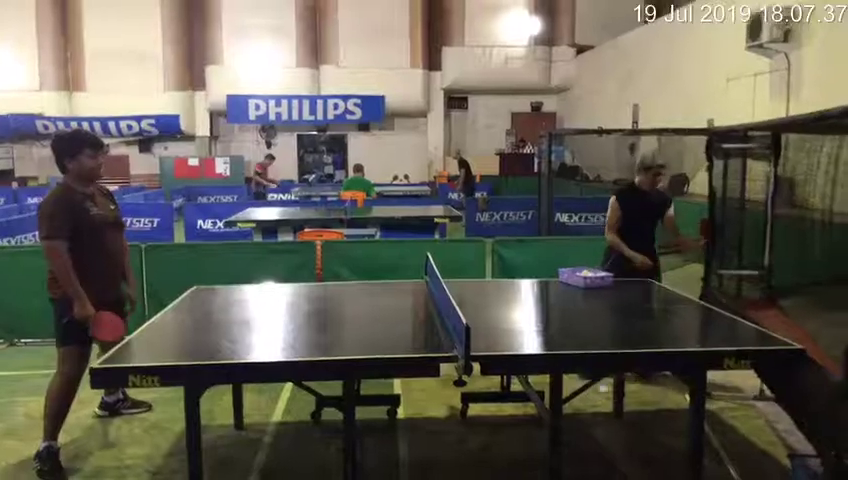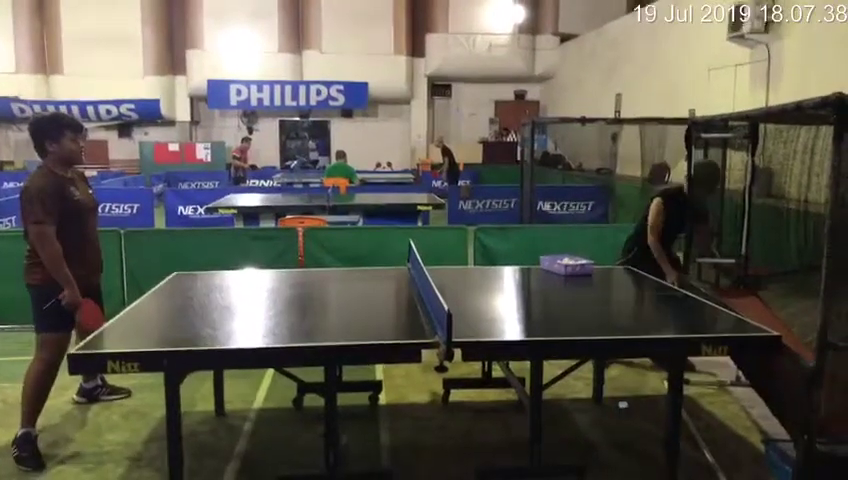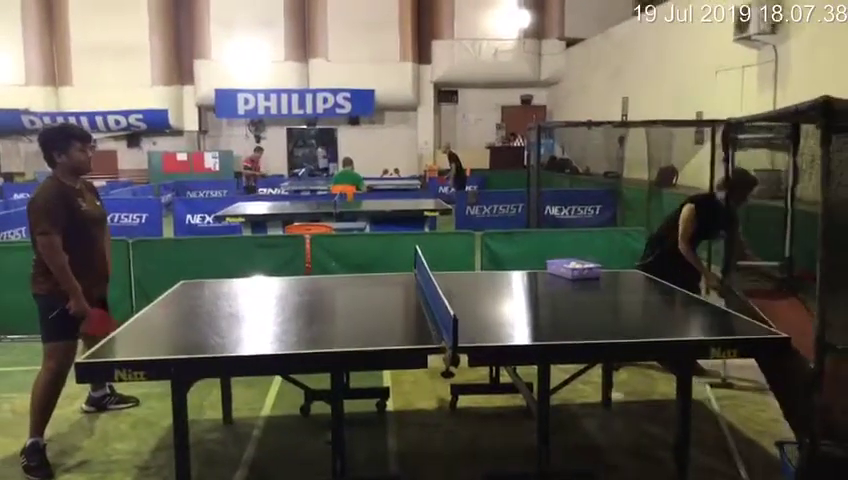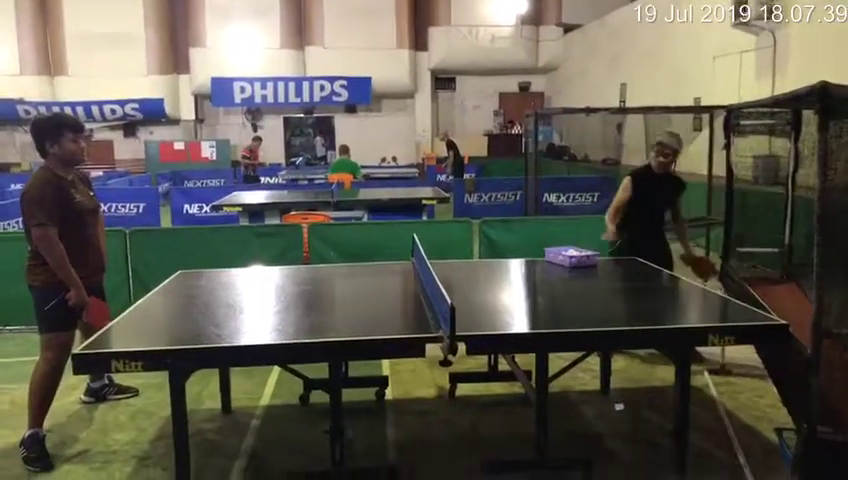
dt=0.7s
person 1, frame 1
left shoulder: (104, 195)
right shoulder: (58, 202)
right elbow: (56, 255)
left wrist: (128, 281)
right wrist: (79, 300)
left hip: (110, 292)
right hip: (77, 300)
left knee: (115, 348)
right knee: (70, 370)
left ankle: (112, 399)
right ankle: (47, 448)
person 1, frame 2
left shoulder: (78, 177)
right shoulder: (41, 186)
right elbow: (43, 241)
right wrist: (68, 286)
left hip: (86, 277)
right hip: (54, 284)
left knee: (93, 333)
right knee: (49, 354)
left ankle: (91, 385)
right ankle: (25, 435)
person 1, frame 3
left shoulder: (88, 189)
right shoulder: (49, 196)
right elbow: (50, 250)
left wrist: (105, 273)
right wrist: (75, 295)
left hip: (93, 287)
right hip: (60, 294)
left knee: (100, 342)
right knee: (57, 364)
left ankle: (99, 394)
right ankle: (33, 445)
person 1, frame 4
left shoulder: (80, 179)
right shoulder: (41, 187)
left elbow: (95, 219)
right elbow: (45, 241)
left wrist: (98, 265)
right wrist: (73, 286)
left hip: (88, 277)
right hip: (56, 284)
left knee: (97, 332)
right knee: (54, 354)
left ankle: (98, 384)
right ankle: (32, 436)
person 2, frame 1
left shoulder: (663, 201)
right shoulder: (620, 197)
left elbow: (675, 235)
right elbow: (610, 234)
left wrist: (697, 245)
right wrist: (633, 256)
left hip: (647, 260)
right hip: (620, 260)
person 2, frame 2
left shoulder: (697, 210)
right shoulder: (663, 200)
left elbow: (702, 243)
right elbow: (652, 238)
right wrist: (668, 271)
left hip: (663, 253)
right hip: (640, 253)
person 2, frame 3
left shoulder: (728, 217)
right shoulder: (696, 205)
left elbow: (739, 249)
right elbow: (683, 244)
right wrist: (706, 273)
left hip: (683, 258)
right hip: (659, 254)
person 2, frame 4
left shoulder: (676, 184)
right shoulder: (634, 178)
left elbow: (677, 218)
right elbow: (612, 212)
left wrist: (687, 248)
right wrist: (611, 230)
left hip: (656, 242)
right hip: (628, 242)
